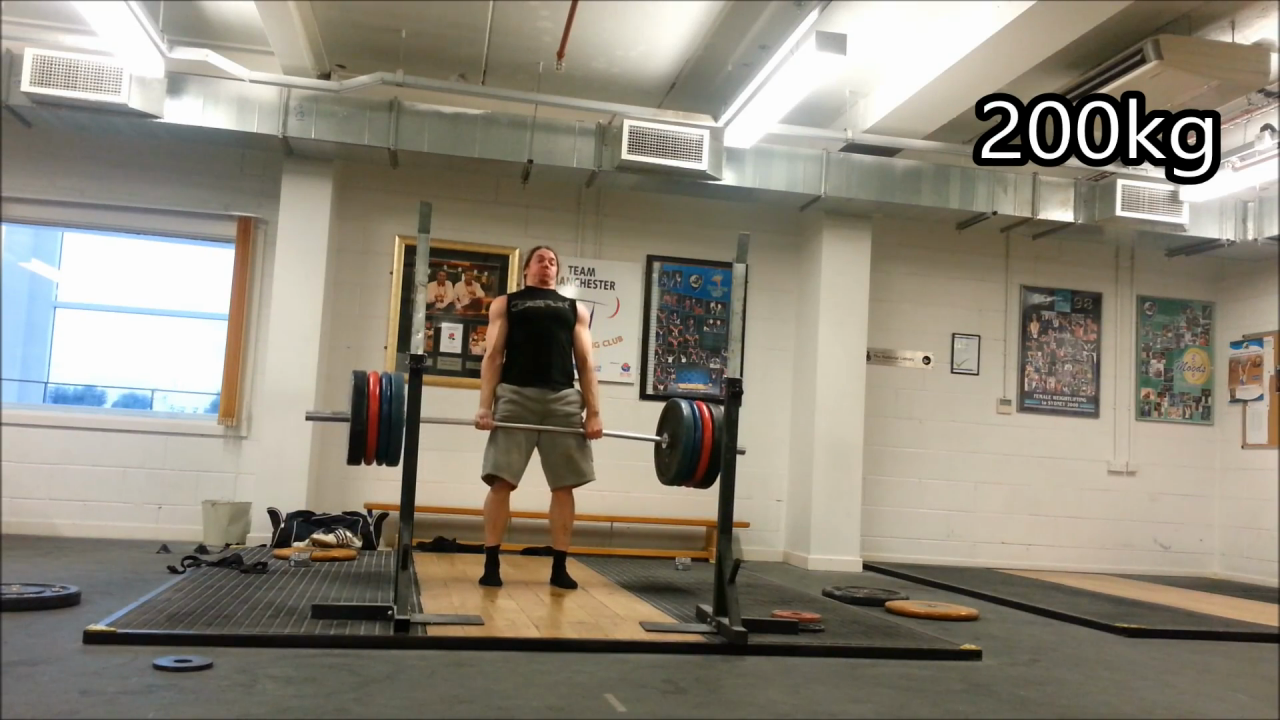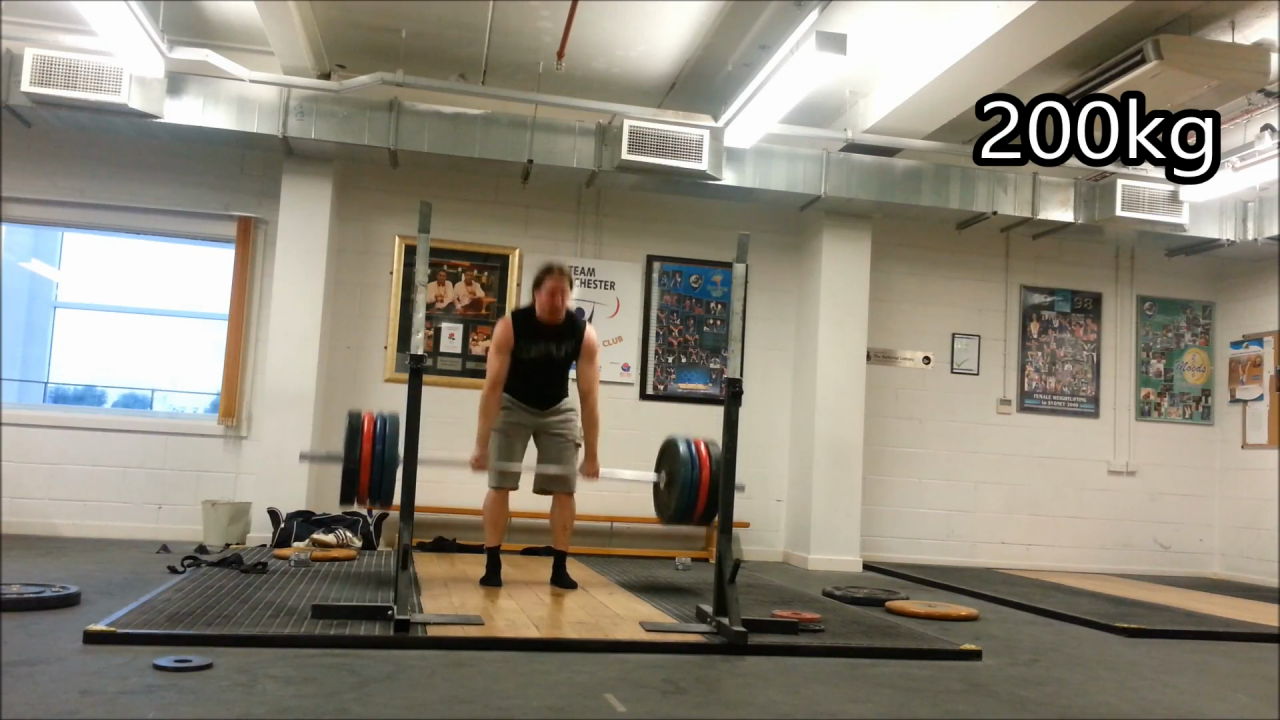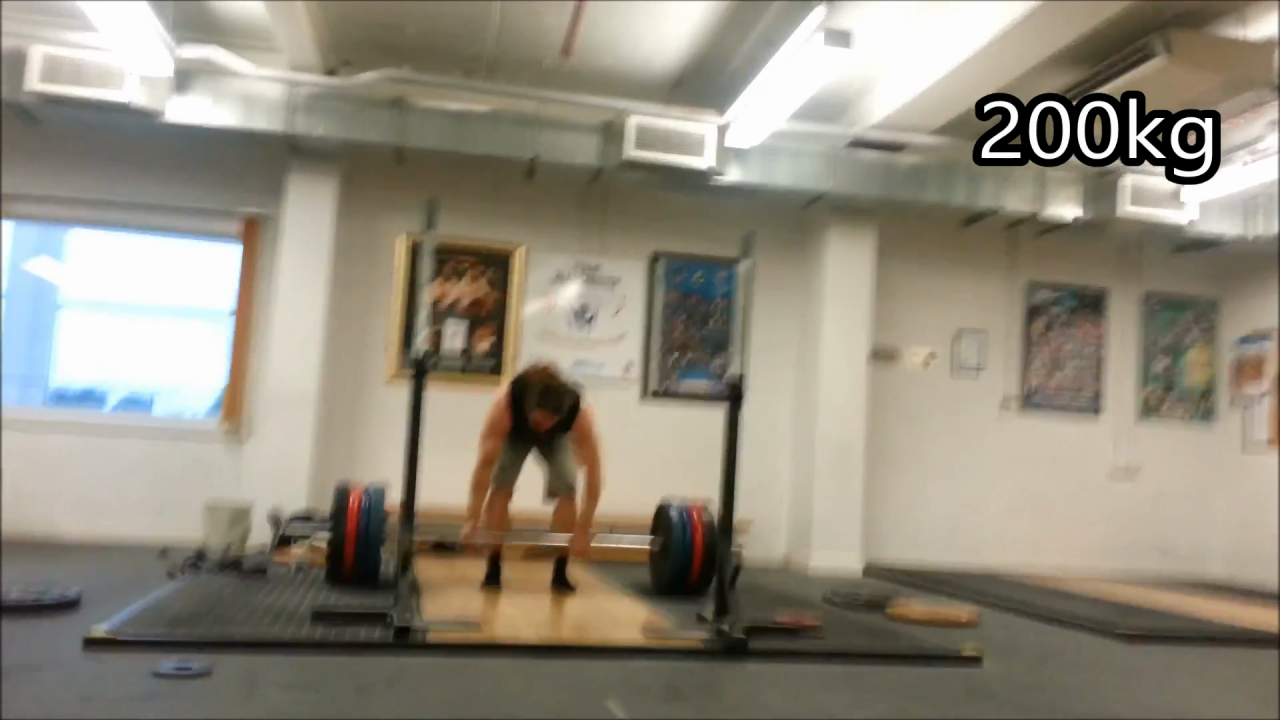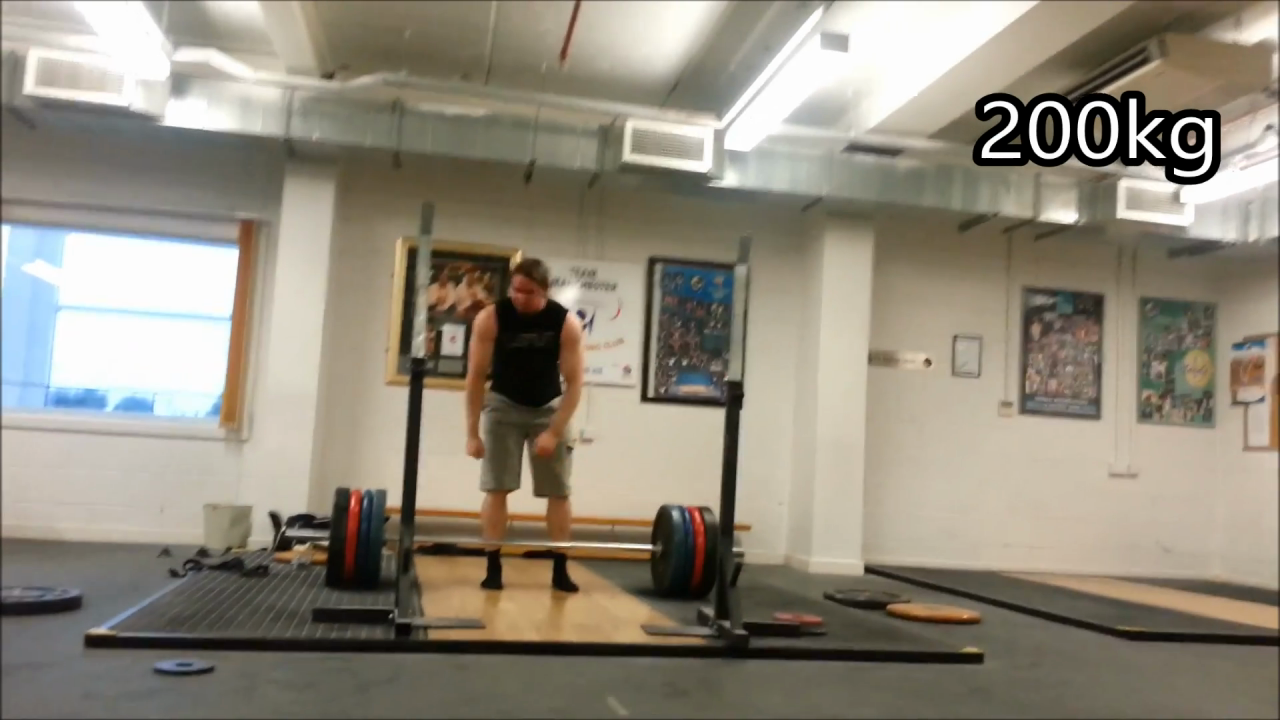
dt=0.5s
person 1, frame 1
left shoulder: (574, 308)
right shoulder: (506, 303)
left elbow: (585, 361)
right elbow: (493, 355)
left wrist: (593, 412)
right wrist: (485, 405)
left hip: (564, 400)
right hip: (516, 396)
left knee: (564, 486)
right knee: (501, 482)
left ankle: (559, 568)
right ankle: (491, 566)
person 1, frame 2
left shoulder: (584, 334)
right shoulder: (510, 326)
left elbow: (589, 397)
right elbow: (493, 387)
left wrist: (591, 454)
right wrist: (481, 445)
left hip: (557, 410)
right hip: (514, 406)
left knee: (564, 488)
right knee: (500, 483)
left ankle: (559, 568)
right ankle: (492, 566)
person 1, frame 3
left shoulder: (580, 414)
right shoulder: (505, 404)
left elbow: (593, 475)
right elbow: (485, 464)
left wrist: (582, 531)
right wrist: (473, 520)
left hip: (559, 437)
right hip: (514, 432)
left knee: (566, 490)
right knee: (501, 486)
left ankle: (560, 572)
right ankle: (493, 569)
person 1, frame 4
left shoulder: (567, 324)
right shoulder: (490, 318)
left elbow: (574, 382)
right elbow: (476, 376)
left wrist: (554, 432)
right wrist: (473, 432)
left hip: (548, 407)
right hip: (504, 404)
left knee: (559, 490)
right knee: (496, 487)
left ankle: (560, 569)
right ankle: (493, 568)
